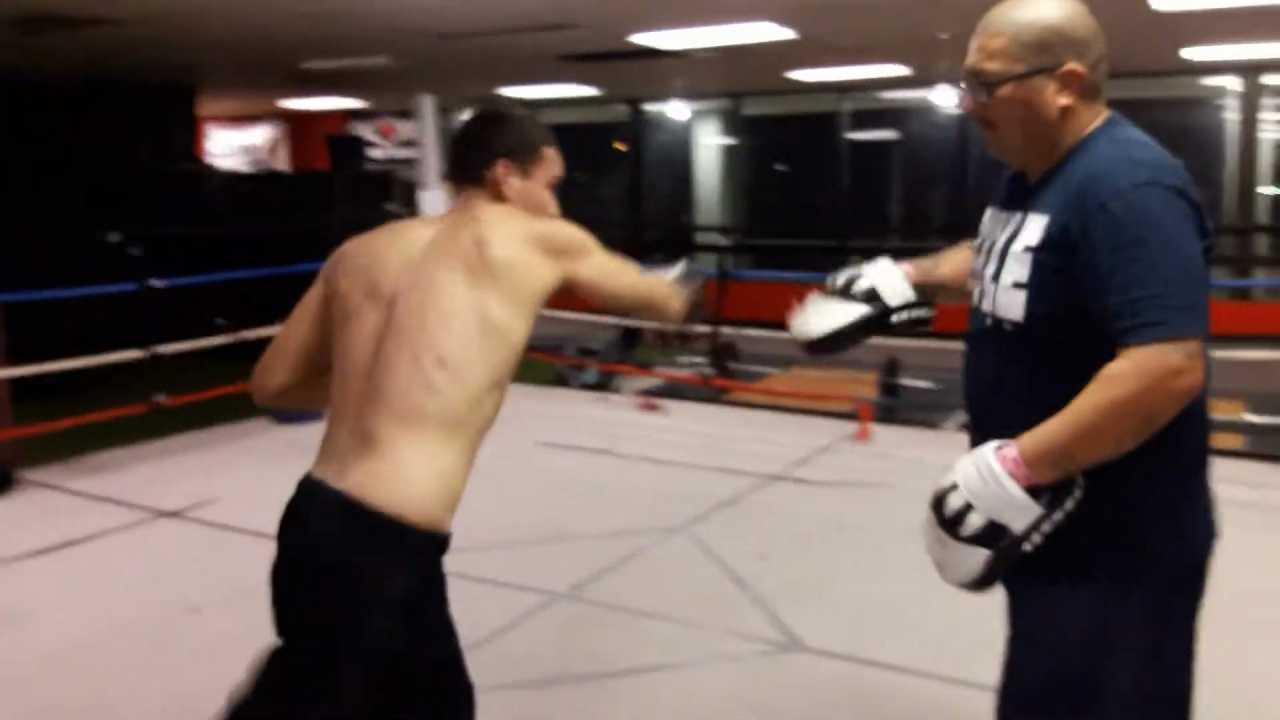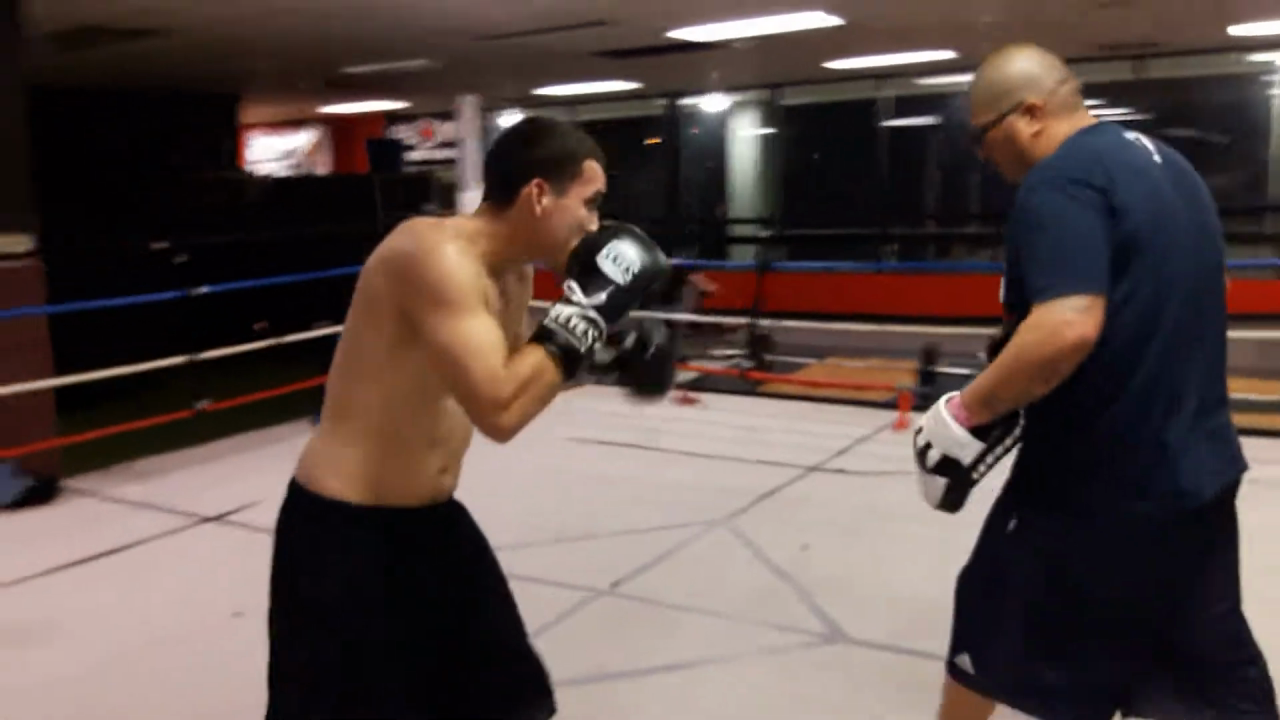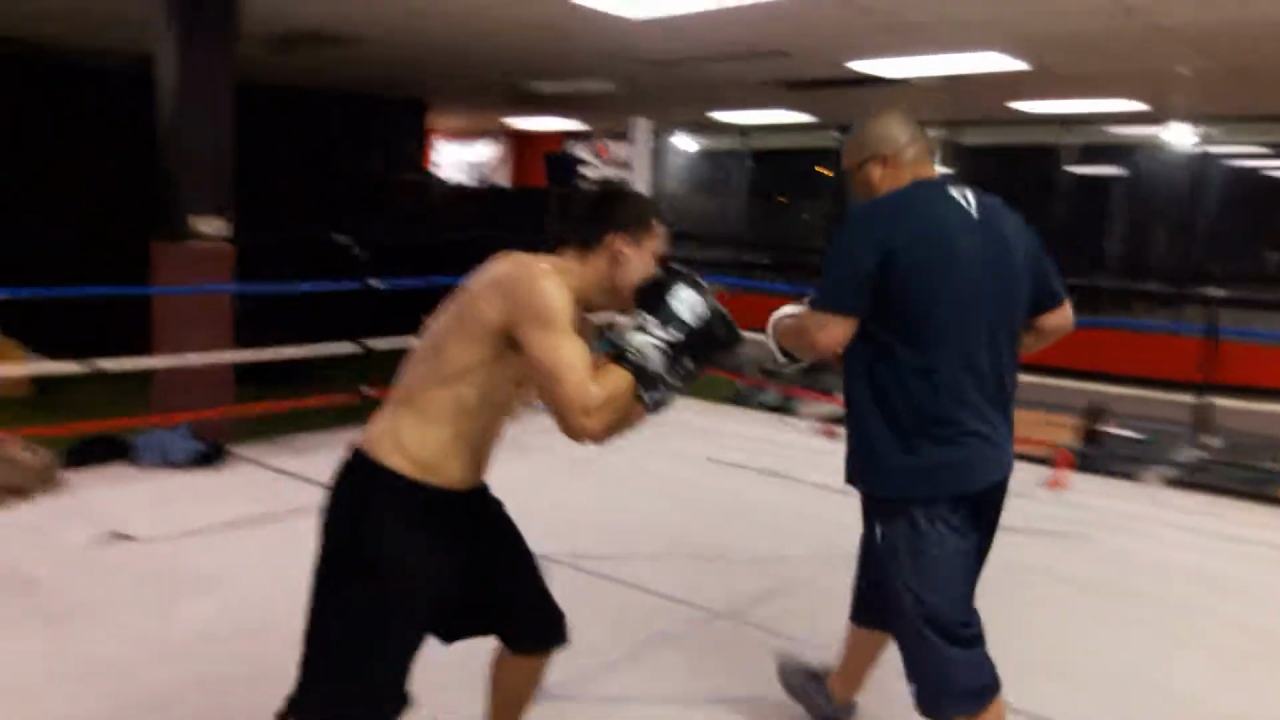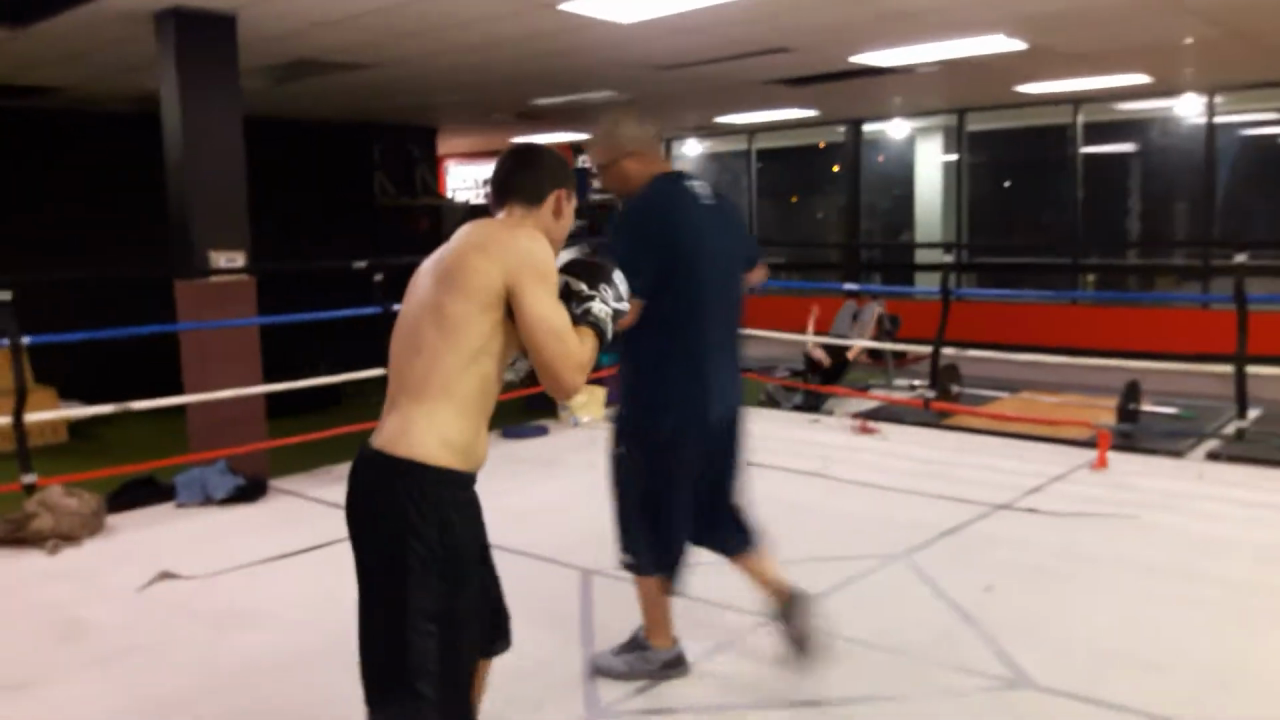
dt=0.7s
person 1, frame 1
left shoulder: (1129, 188)
right shoulder: (1032, 176)
left elbow: (1167, 369)
right elbow: (996, 266)
left wrist: (1013, 468)
right wrist: (902, 275)
left hip: (1116, 535)
right hip: (1064, 521)
person 1, frame 2
left shoulder: (1059, 184)
right shoulder: (1169, 166)
left elbow: (1067, 326)
left wrist: (968, 411)
left hip: (1097, 475)
right hip: (1197, 464)
left knee: (997, 613)
right knee: (1215, 657)
person 1, frame 3
left shoulder: (875, 224)
right shoulder: (1005, 221)
left elbow: (827, 336)
right elbow: (1056, 321)
left wrist: (783, 329)
left hip: (912, 461)
right hip: (982, 454)
left knee: (941, 624)
right knee: (889, 581)
person 1, frame 4
left shoulder: (641, 215)
right shoulder: (718, 203)
left elbow: (620, 314)
right elbow: (753, 275)
left hip: (658, 402)
right hip: (718, 393)
left knee: (647, 521)
right knee: (711, 508)
left ankle: (659, 645)
right ankle: (785, 594)
person 2, frame 1
left shoulder: (359, 253)
right shoulder: (537, 241)
left elbow: (272, 386)
right elbow: (661, 300)
right wrist: (674, 289)
left hip: (357, 530)
right hip: (368, 554)
person 2, frame 2
left shoulder: (506, 272)
right shoulder: (437, 255)
left elbow: (507, 376)
right elbow: (500, 409)
left wrist: (609, 348)
right wrist: (589, 303)
left hip: (432, 524)
right hip: (344, 539)
person 2, frame 3
left shoulder: (557, 303)
right shoulder: (535, 286)
left elbow: (602, 419)
right elbow: (582, 417)
left wrist: (673, 366)
right wrist: (652, 338)
left hip: (458, 498)
right hip: (390, 504)
left knee: (536, 628)
person 2, frame 4
left shoulder: (454, 251)
right shoulder: (522, 247)
right elbow: (565, 379)
right wrist: (597, 312)
left hip: (404, 480)
right hip: (418, 492)
left knee: (477, 635)
